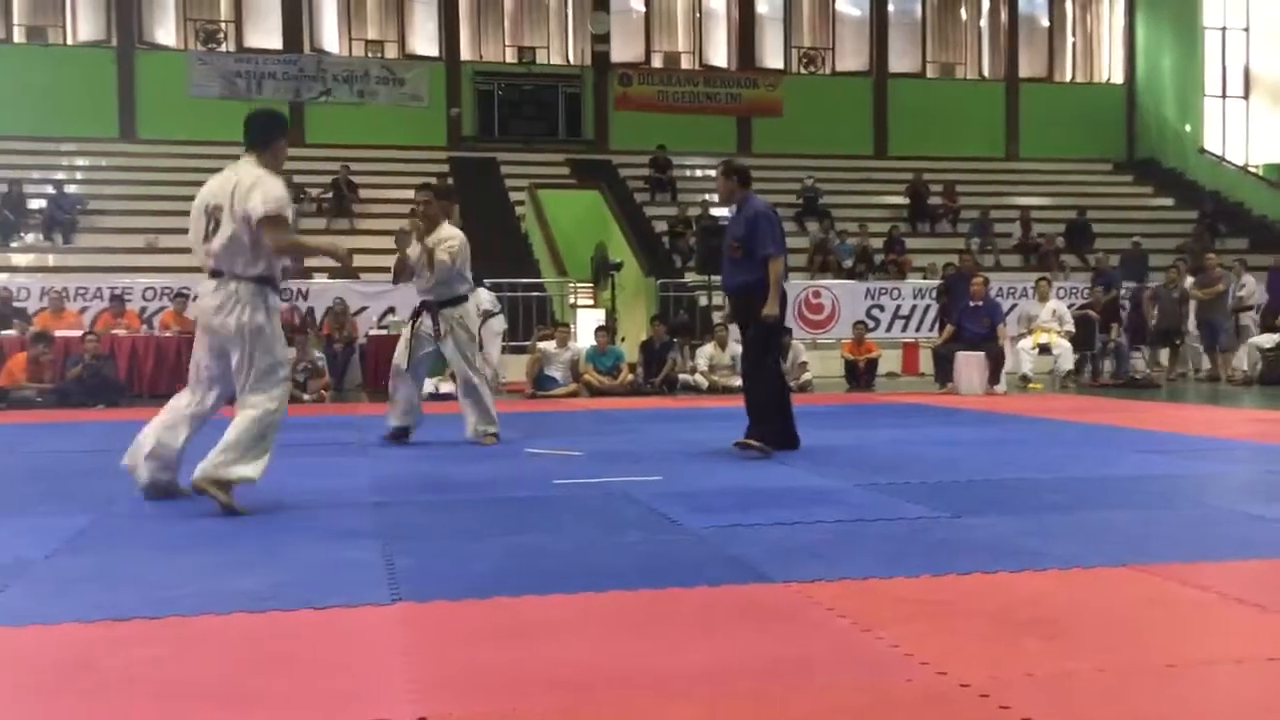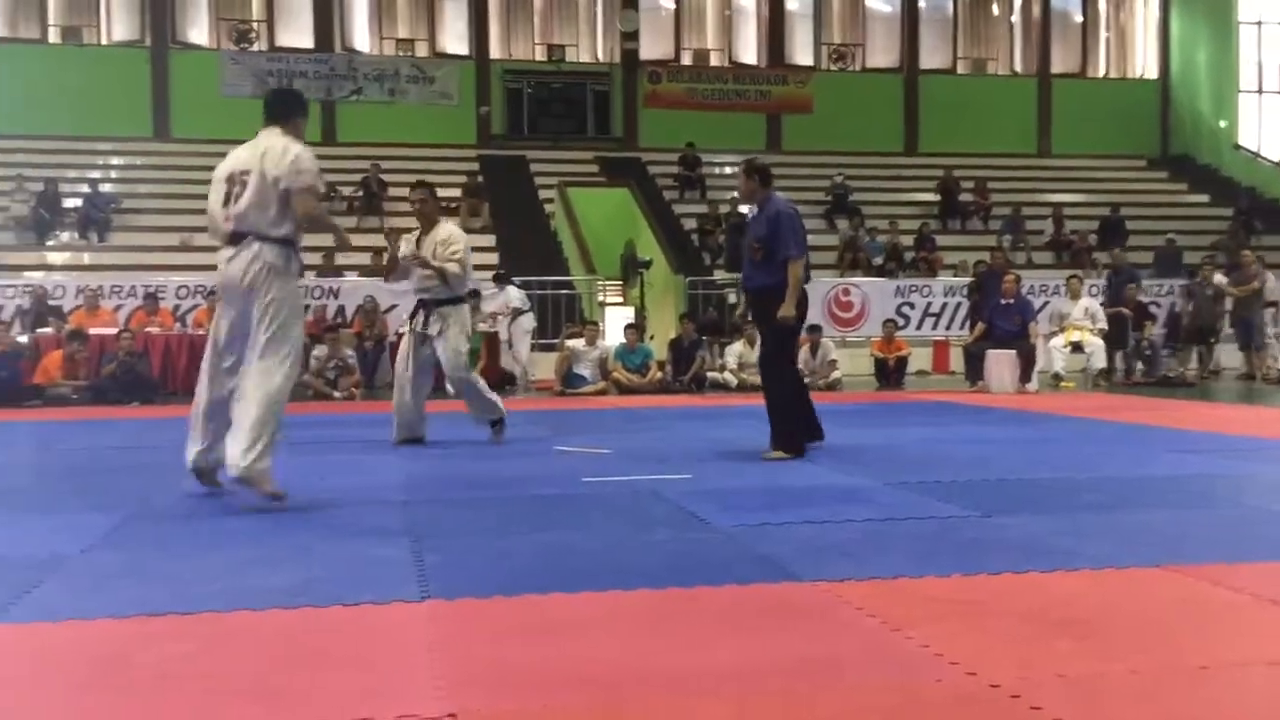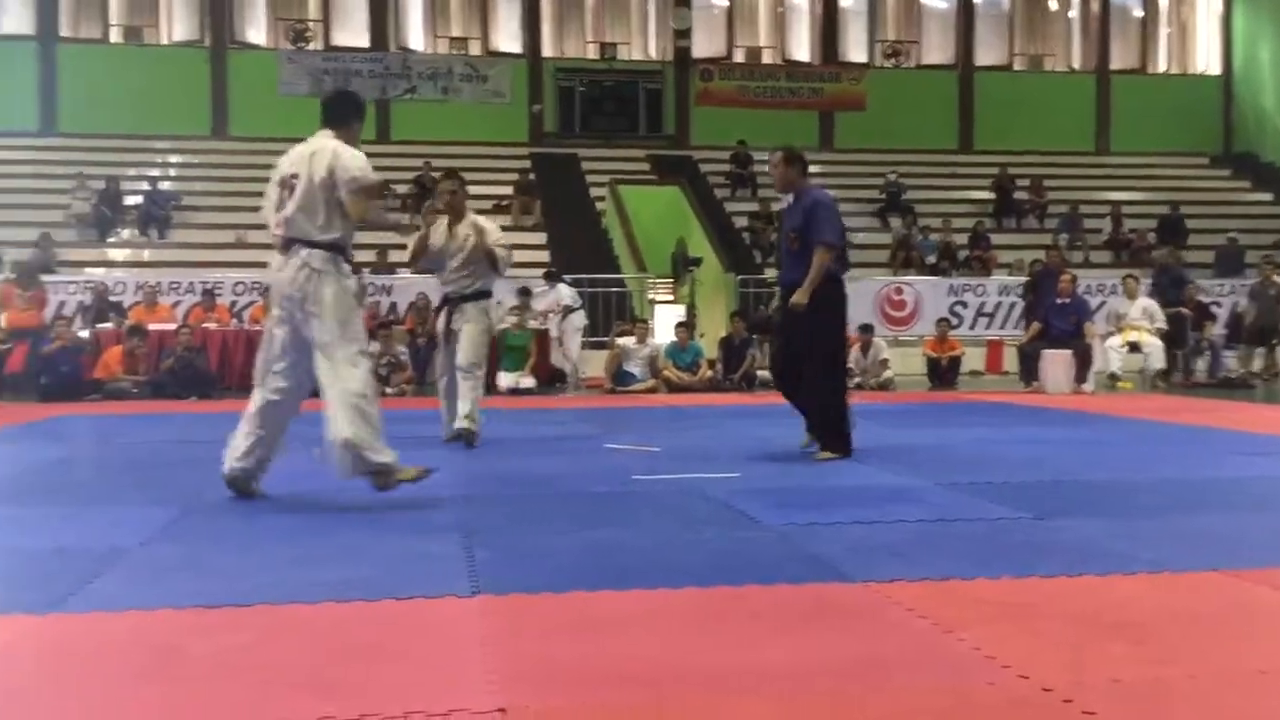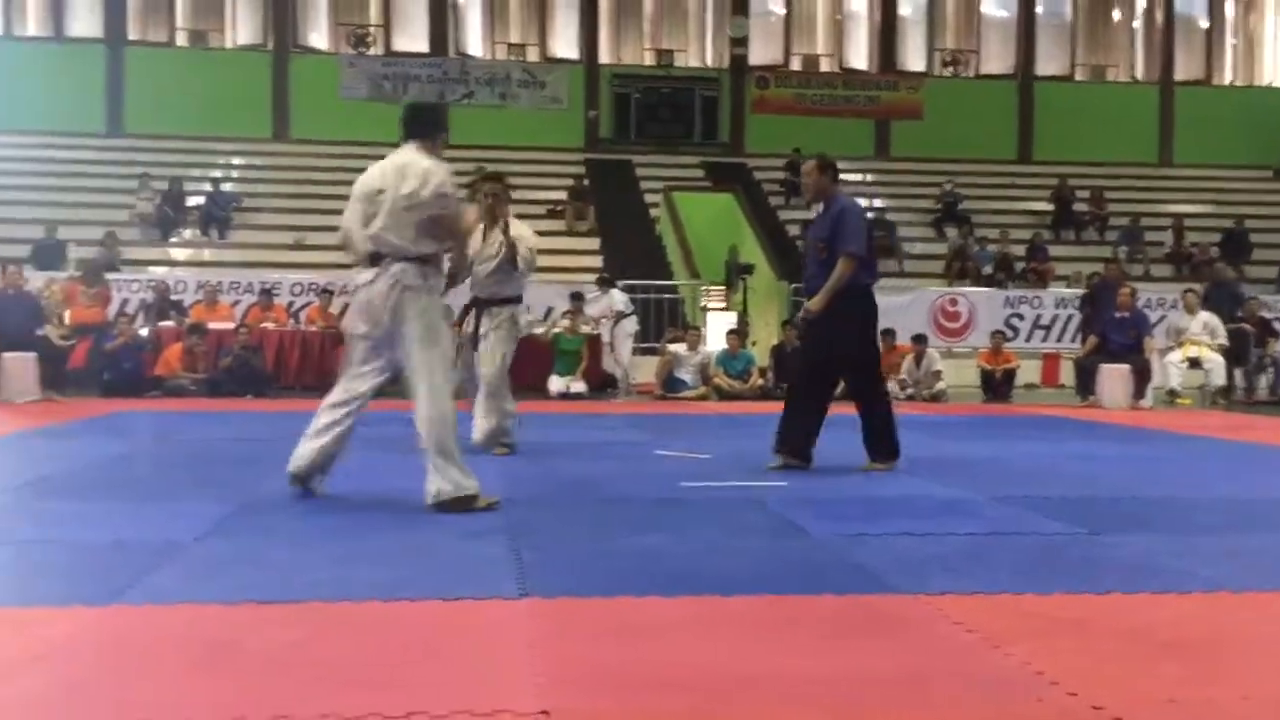
dt=0.2s
person 1, frame 1
left shoulder: (213, 185)
right shoulder: (265, 185)
left elbow: (201, 243)
right elbow: (277, 242)
right wrist: (328, 248)
left hip: (214, 296)
right hip: (248, 300)
left knee: (203, 391)
right knee: (266, 397)
left ankle: (151, 466)
right ankle: (218, 473)
person 1, frame 2
left shoulder: (233, 157)
right shoulder: (295, 154)
left elbow: (215, 221)
right elbow: (309, 213)
right wrist: (337, 231)
left hip: (233, 261)
right hip: (270, 264)
left knee: (223, 364)
right knee: (271, 366)
left ankle: (205, 455)
right ankle: (249, 465)
person 1, frame 3
left shoulder: (290, 158)
right shoulder: (346, 157)
left elbow: (274, 219)
right elbow: (360, 212)
right wrist: (396, 224)
left hip: (288, 267)
right hip: (322, 268)
left knee: (278, 374)
right knee: (347, 362)
left ankle: (242, 465)
right ankle: (375, 462)
person 1, frame 4
left shoulder: (371, 173)
right shoulder: (432, 171)
left elbow: (349, 236)
right elbow: (451, 232)
right wrist: (471, 222)
left hip: (372, 282)
right hip: (411, 284)
left knee: (358, 380)
right knee: (433, 385)
left ankle: (307, 462)
right ankle: (451, 488)
person 2, frame 1
left shoulder: (759, 212)
right shoulder: (739, 215)
left elbow: (775, 258)
left wrist: (773, 301)
right wrist: (733, 304)
left hip: (762, 301)
right hip: (746, 301)
left knee: (758, 366)
right knee: (765, 367)
left ankle: (761, 435)
right ankle: (784, 436)
person 2, frame 2
left shoulder: (782, 213)
right shoulder: (757, 216)
left elbow: (796, 261)
left wrist: (790, 303)
right wrist: (747, 303)
left hip: (783, 304)
right hip: (765, 304)
left knee: (777, 371)
right knee: (780, 370)
left ankle: (787, 442)
right ankle: (807, 430)
person 2, frame 3
left shoulder: (819, 202)
right shoulder: (791, 207)
left elbow: (826, 250)
left wrist: (806, 291)
right wrist: (783, 295)
left hip: (822, 296)
right hip: (795, 299)
left knee: (826, 371)
right knee: (784, 366)
left ankle: (836, 443)
right ankle: (820, 426)
person 2, frame 4
left shoulder: (849, 211)
right shoulder: (822, 217)
left elbow: (850, 260)
left wrist: (822, 299)
right wrist: (813, 304)
left hip: (852, 307)
right hip: (824, 310)
left knee: (864, 381)
right knee: (805, 380)
left ankle: (884, 452)
right ankle: (794, 451)
person 3, frame 1
left shoulder: (453, 236)
right shoulder: (415, 240)
left elbow: (440, 269)
right elbow: (399, 274)
left wrist: (423, 242)
right wrist: (402, 250)
left hip: (454, 314)
right hip: (426, 314)
left knee: (467, 372)
right knee: (403, 367)
left ankle: (485, 428)
right ankle: (402, 425)
person 3, frame 2
left shoulder: (452, 235)
right shoulder: (411, 239)
left elbow: (457, 276)
right elbow: (392, 276)
left wrist: (429, 265)
right wrist: (393, 251)
left hip: (450, 313)
right hip: (423, 314)
left knee: (457, 372)
right knee: (407, 372)
left ankle: (494, 415)
right ankle: (410, 430)
person 3, frame 3
left shoulder: (484, 228)
right shoulder: (436, 230)
left elbow: (502, 264)
right elbow: (415, 261)
left wrist: (482, 244)
right wrist: (426, 231)
left hip: (476, 307)
right hip: (449, 308)
left knee: (468, 364)
right knee: (447, 371)
left ankle: (468, 426)
right ankle: (459, 425)
person 3, frame 4
left shoulder: (520, 232)
right shoulder: (473, 233)
left elbow: (523, 266)
right elbow: (457, 274)
left wrist: (506, 234)
left hip: (504, 313)
right hip: (478, 312)
left knee: (493, 374)
right knee: (485, 375)
left ankle: (498, 435)
right ankle: (502, 422)
